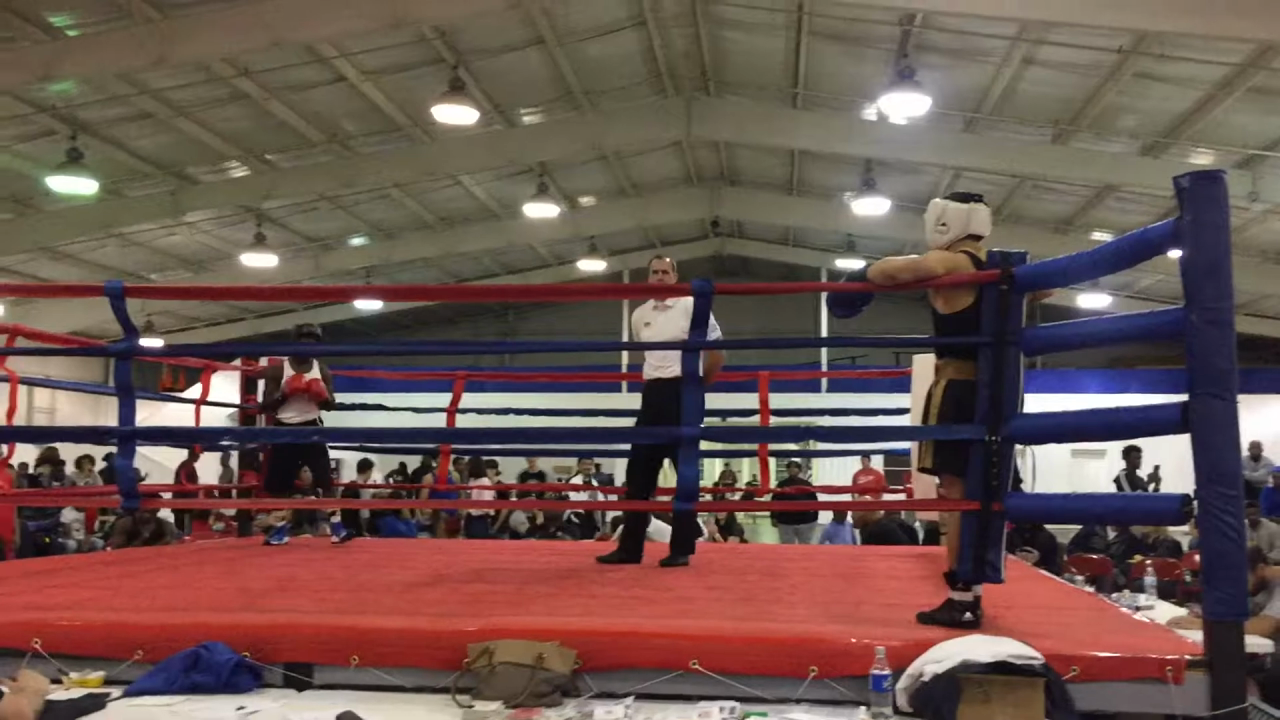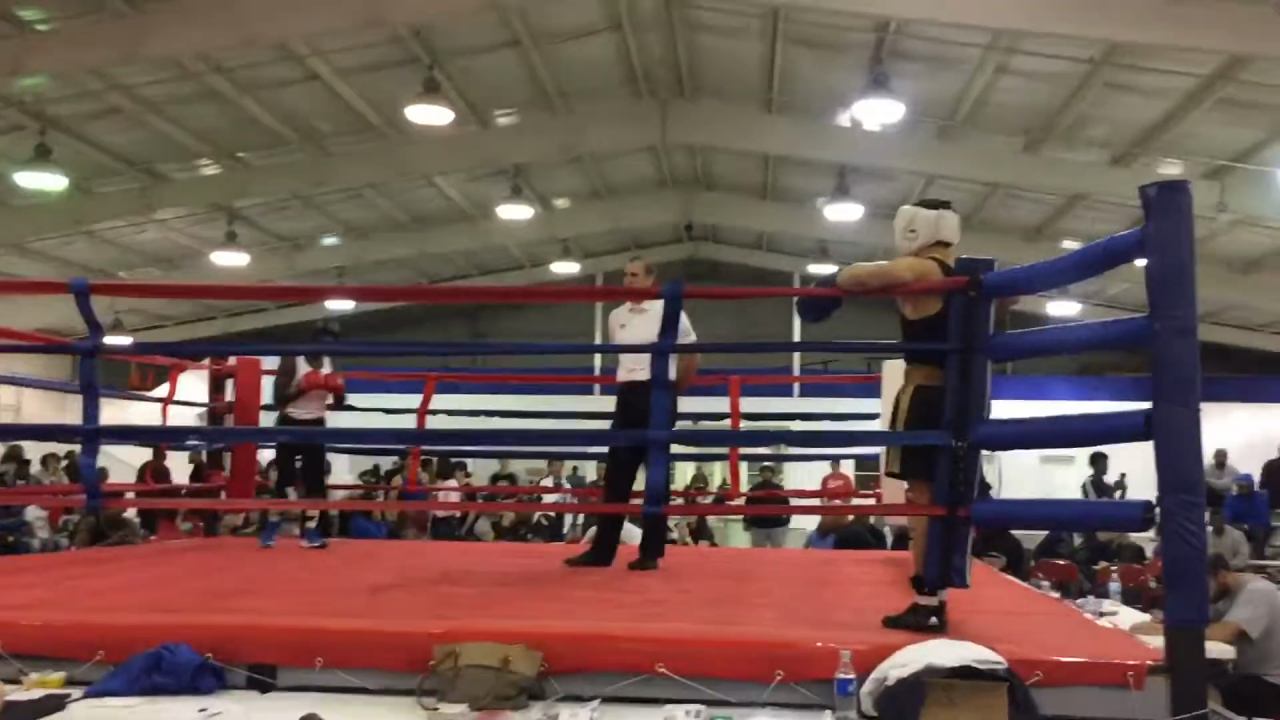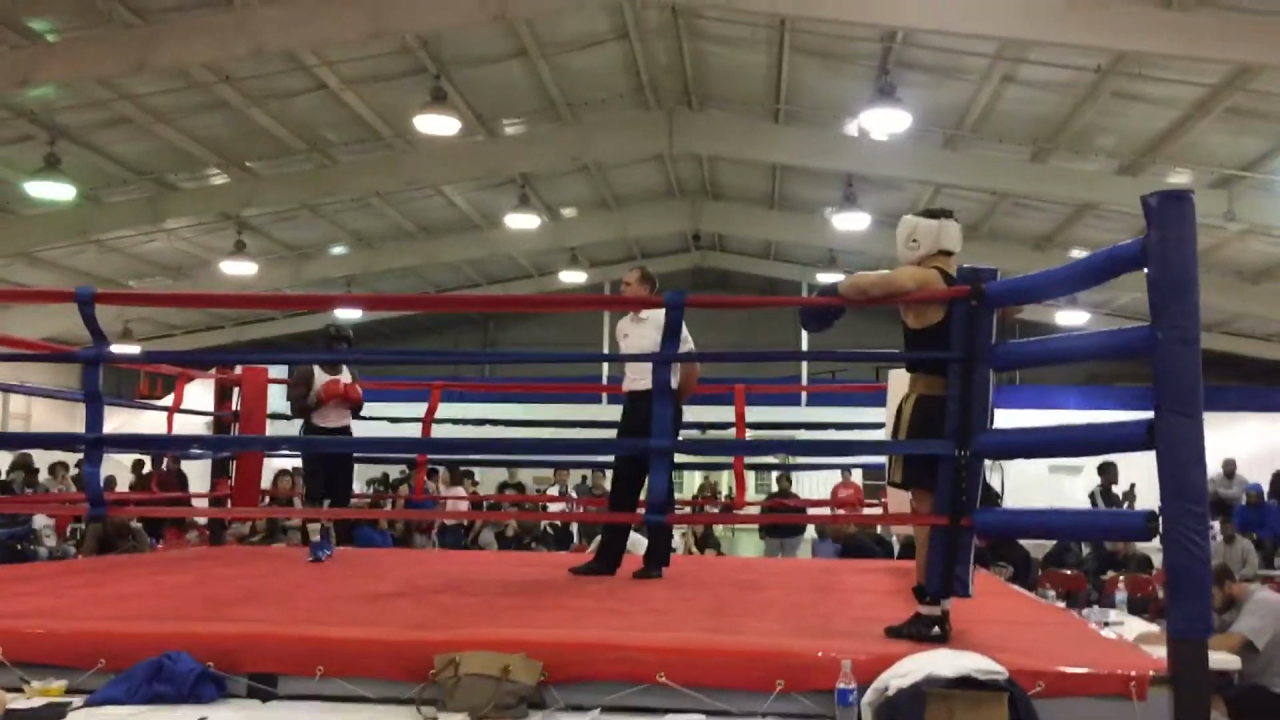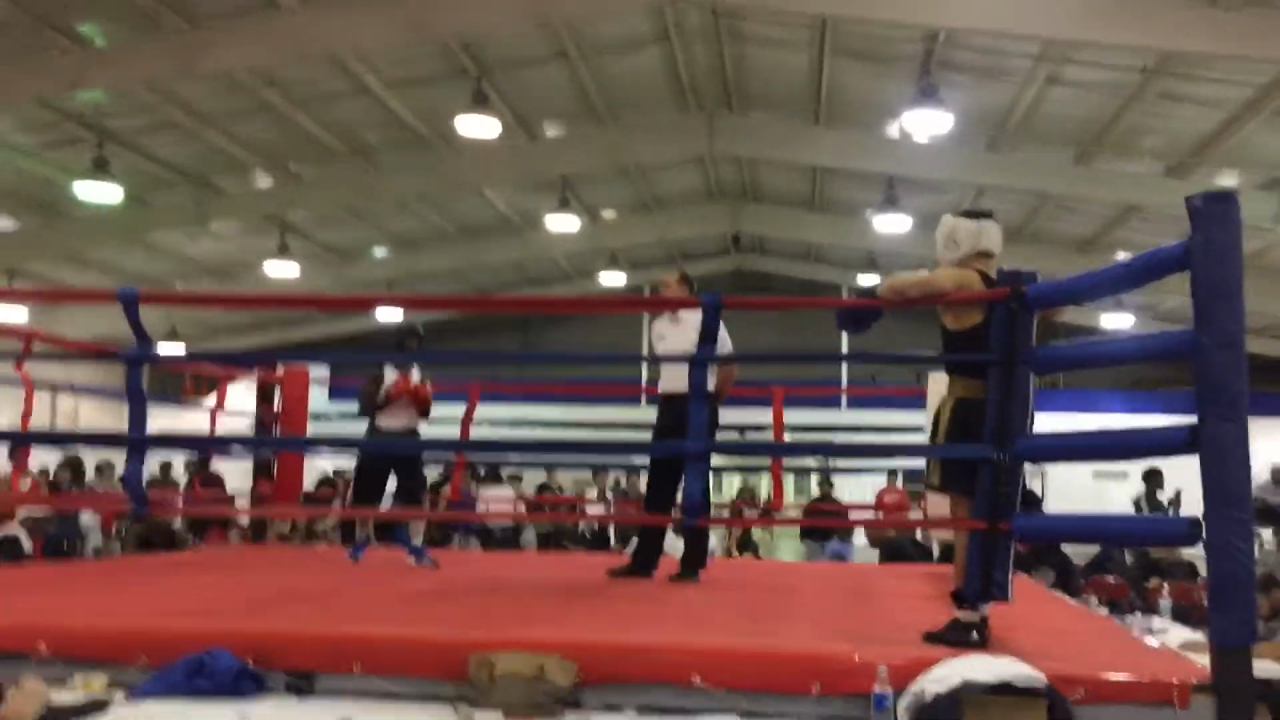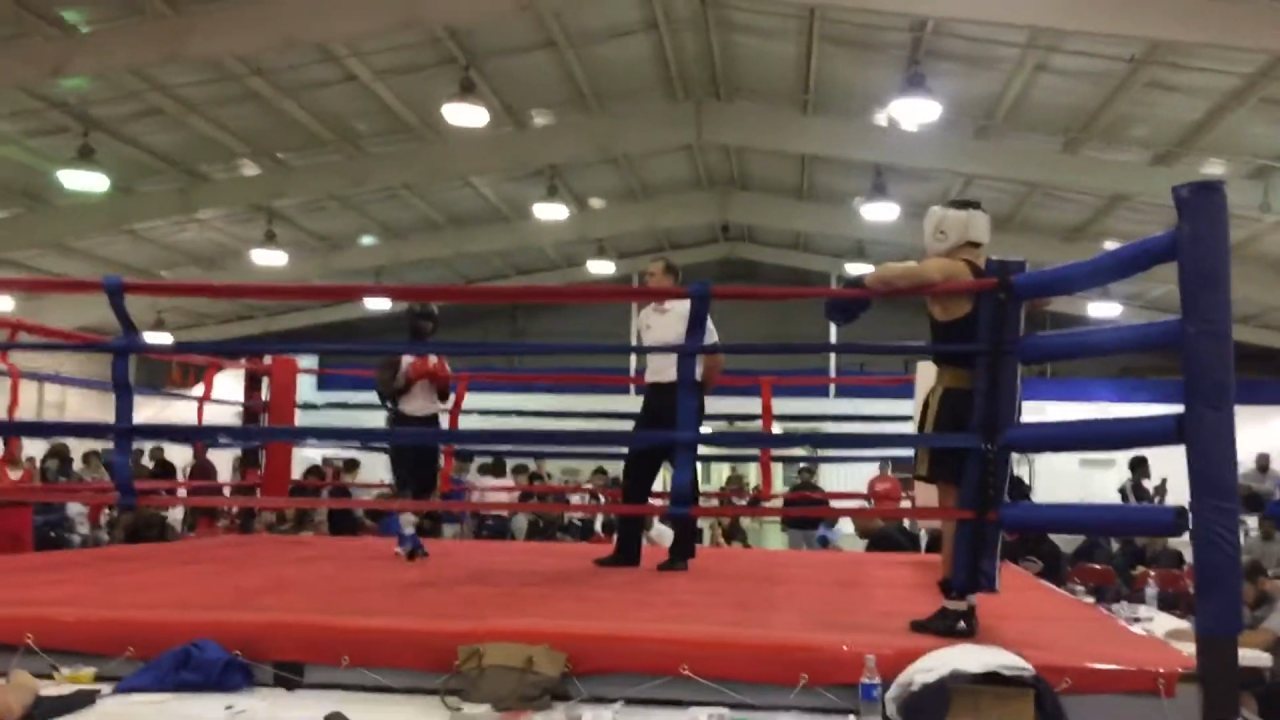
dt=0.5s
person 1, frame 1
left shoulder: (948, 265)
left elbow: (880, 272)
right elbow: (1039, 287)
left wrist: (859, 281)
left hip: (958, 391)
left knee: (956, 489)
left ankle: (962, 599)
right ankle: (970, 593)
person 1, frame 2
left shoulder: (917, 271)
left elbow: (856, 277)
left wrist: (829, 287)
left hip: (925, 394)
left knee: (923, 494)
left ankle: (927, 602)
right ankle: (936, 597)
person 1, frame 3
left shoulder: (920, 280)
left elbow: (860, 285)
left wrist: (830, 294)
left hip: (927, 404)
left knee: (926, 504)
right knee: (944, 506)
left ankle: (929, 613)
right ankle: (938, 607)
person 1, frame 4
left shoulder: (959, 282)
left elbow: (900, 287)
left wrist: (869, 298)
left hip: (966, 407)
left knee: (966, 508)
left ankle: (968, 618)
right ankle: (976, 611)
person 1, frame 5
left shoulder: (945, 273)
left elbow: (884, 278)
left wrist: (857, 289)
left hip: (953, 398)
left knee: (951, 500)
left ankle: (953, 609)
right ankle: (962, 603)
person 2, frame 1
left shoulder: (692, 307)
right shoulder: (640, 315)
left elbow: (716, 352)
left wrist: (697, 384)
right wrist: (654, 377)
left hip: (683, 393)
right hip: (653, 393)
right knee: (639, 468)
left ankle: (682, 548)
right ankle: (630, 546)
person 2, frame 2
left shoulder: (669, 312)
right shoulder: (616, 316)
left elbow: (691, 357)
left wrist: (671, 389)
right wrist: (626, 382)
left hip: (656, 397)
right hip: (627, 396)
left knee: (656, 473)
right knee: (617, 472)
left ankle: (651, 552)
right ankle: (602, 549)
person 2, frame 3
left shoulder: (666, 319)
right shoulder: (622, 326)
left elbow: (691, 366)
left wrist: (674, 400)
right wrist: (632, 393)
right hip: (633, 405)
right knee: (623, 481)
left ankle: (655, 561)
right ankle: (607, 558)
person 2, frame 4
left shoulder: (705, 320)
right shoulder: (658, 326)
left elbow: (728, 367)
left wrist: (711, 402)
right wrist: (667, 394)
right hip: (668, 406)
right knee: (659, 482)
left ankle: (692, 563)
right ankle: (644, 560)
person 2, frame 5
left shoulder: (690, 310)
right shoulder: (644, 317)
left elbow: (714, 357)
left wrist: (696, 391)
right wrist: (655, 385)
left hip: (682, 397)
right hip: (654, 397)
right knee: (636, 471)
left ankle: (681, 553)
right ankle: (627, 549)
person 3, frame 1
left shoulder: (322, 369)
right shoulder: (278, 369)
left elbow: (330, 404)
right elbow: (267, 405)
left wrist: (322, 396)
right wrist: (285, 393)
left hip: (312, 428)
right hip: (284, 429)
left knee: (324, 480)
right knee: (279, 483)
person 3, frame 2
left shoulder: (331, 366)
right shoulder: (291, 363)
left elbow: (339, 401)
right elbow: (278, 399)
left wrist: (338, 391)
right wrist: (301, 387)
left hip: (315, 426)
right hip: (290, 424)
left knee: (315, 483)
right knee: (284, 479)
left ankle: (310, 532)
right ankle: (271, 525)
person 3, frame 3
left shoulder: (350, 373)
right shoulder: (306, 373)
left elbow: (356, 408)
right elbow: (297, 409)
left wrist: (356, 399)
right wrist: (320, 398)
left hip: (342, 435)
right hip: (317, 435)
left knee: (341, 494)
right knee: (314, 493)
left ankle: (325, 536)
right ankle: (315, 545)
person 3, frame 4
left shoulder: (419, 373)
right shoulder: (380, 371)
left elbow: (424, 413)
right elbow: (365, 407)
left wrist: (424, 400)
right wrist: (390, 395)
left hip: (407, 437)
right hip: (380, 436)
left knee: (415, 493)
right knee: (366, 495)
left ankle: (417, 549)
right ankle: (360, 542)
person 3, frame 5
left shoulder: (437, 357)
right shoulder: (395, 355)
left elbow: (444, 398)
right elbow: (383, 394)
left wrist: (443, 382)
right wrist: (410, 377)
left hip: (429, 423)
right hip: (403, 422)
left knee: (424, 485)
right knee: (406, 481)
